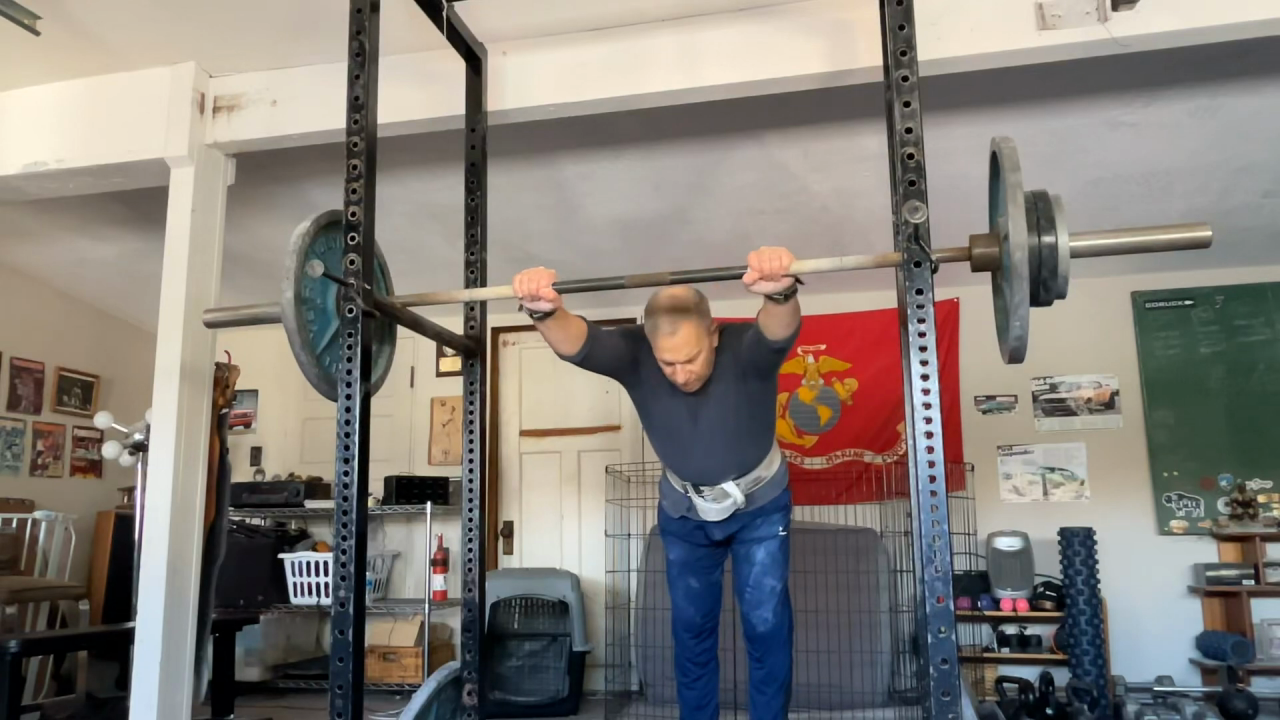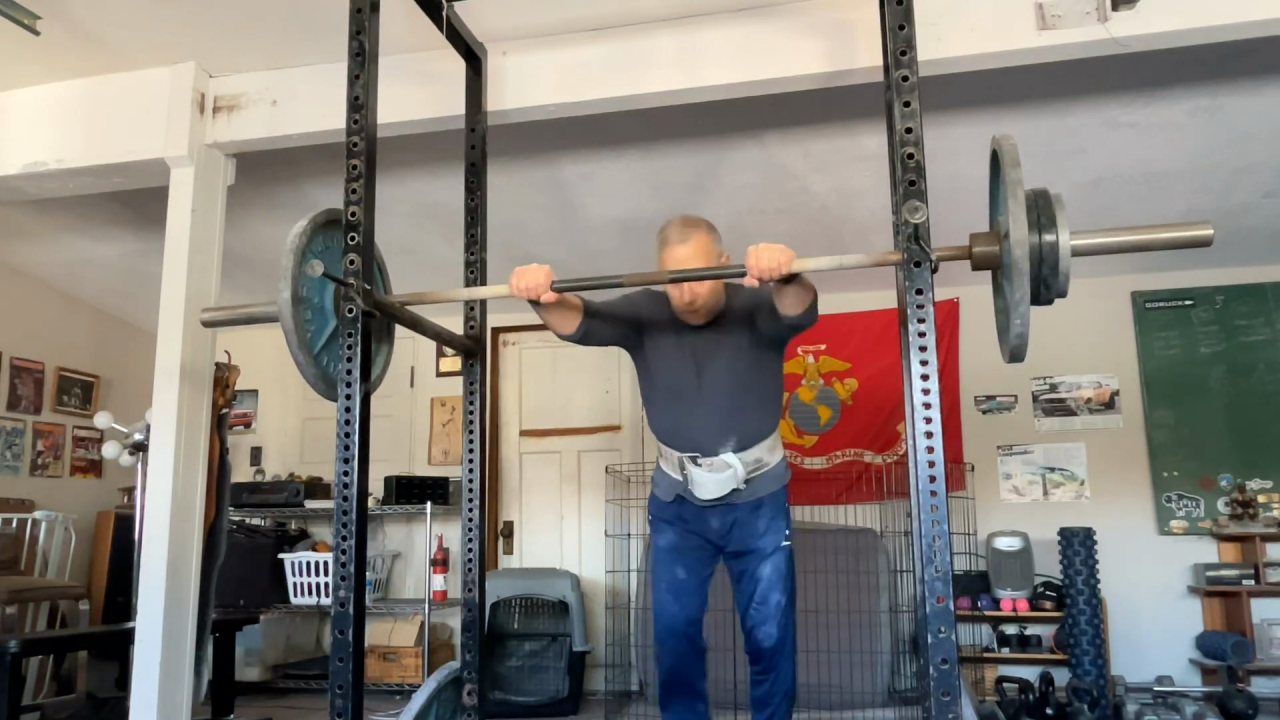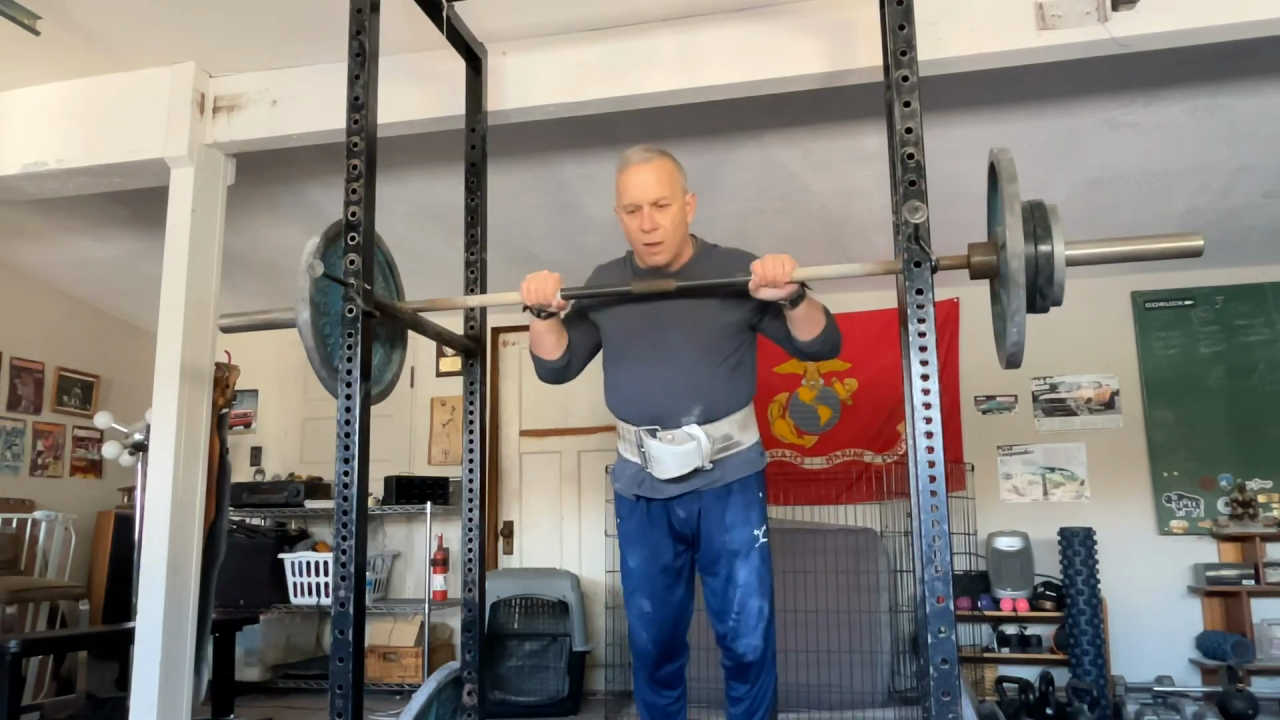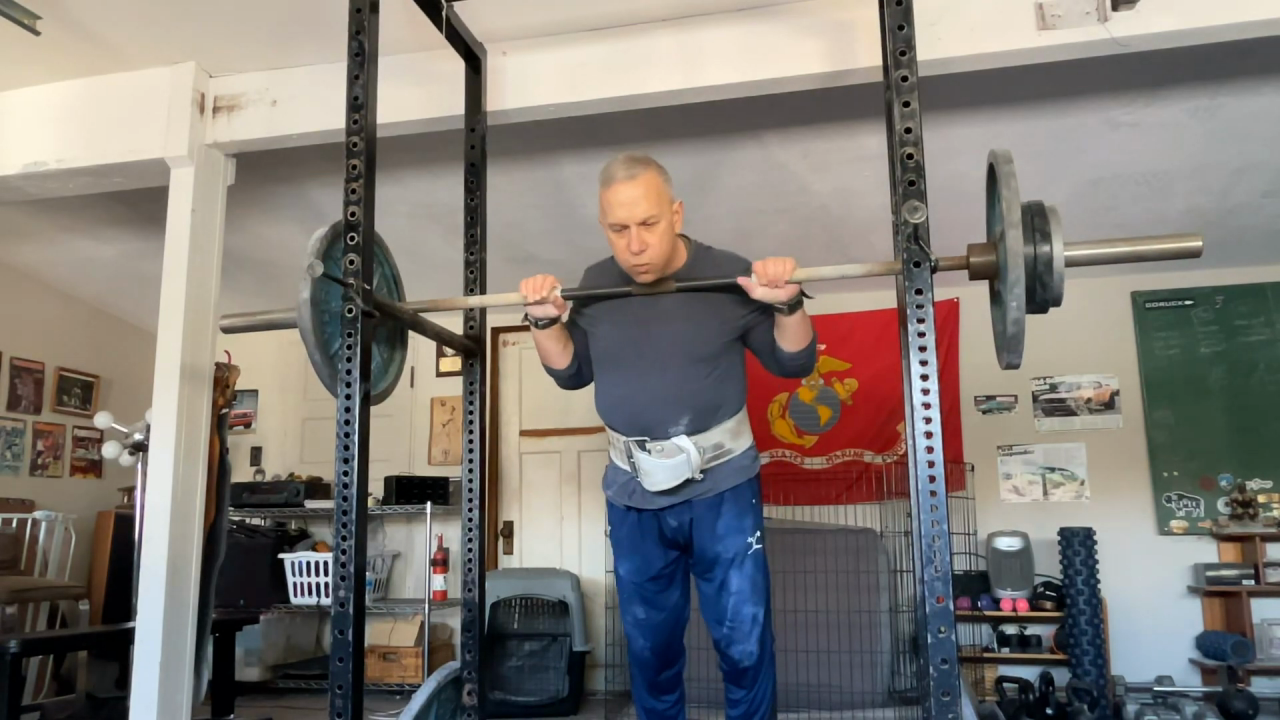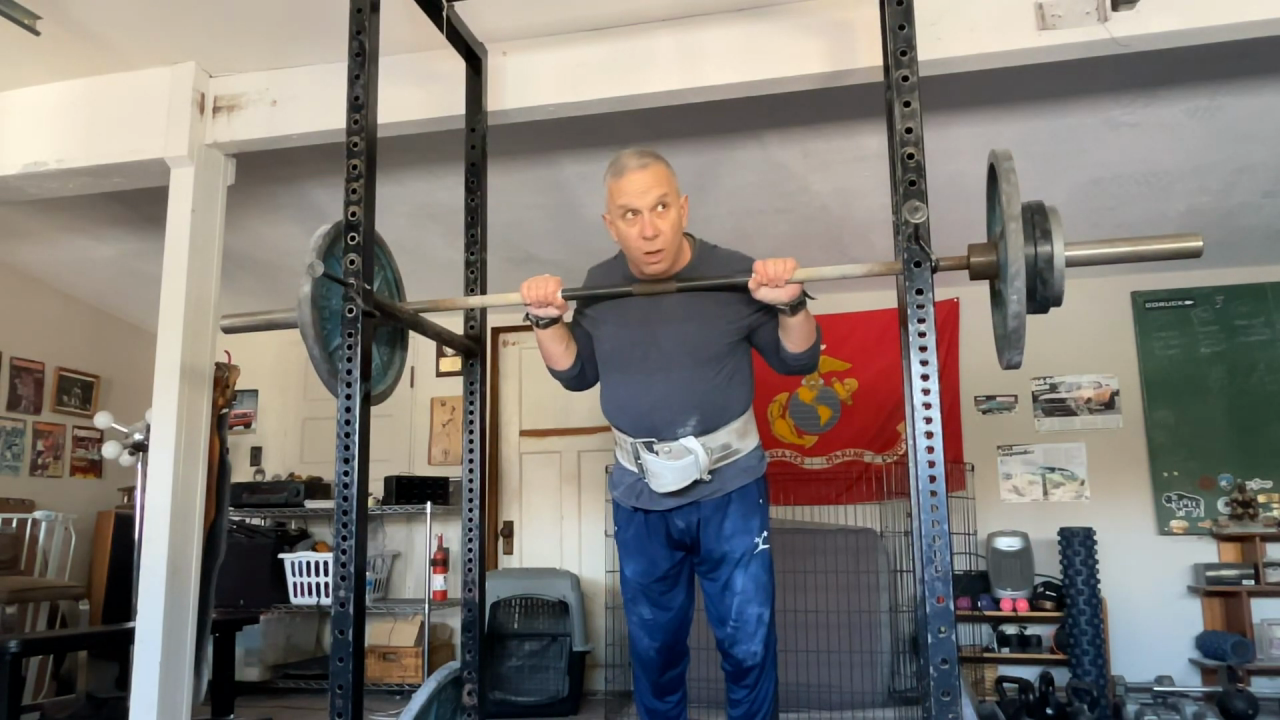
dt=1s
person 1, frame 1
left shoulder: (747, 349)
right shoulder: (634, 354)
left elbow: (781, 328)
right elbow: (576, 342)
left wrist: (779, 293)
right wrist: (544, 311)
left hip: (760, 504)
right hip: (684, 512)
left knee: (766, 621)
right knee: (691, 625)
person 1, frame 2
left shoulder: (757, 307)
right shoulder: (643, 313)
left elbow: (799, 312)
right elbow: (580, 322)
left wrist: (784, 278)
right wrist: (544, 299)
left hip: (756, 497)
right hip: (677, 501)
left knee: (768, 632)
right knee: (674, 630)
person 1, frame 3
left shoulder: (736, 272)
right shoulder: (605, 283)
left elbow: (822, 345)
right elbow: (556, 367)
left wrist: (791, 296)
right wrist: (544, 312)
left hip: (728, 479)
right hip: (641, 485)
left knee: (746, 636)
right knee: (653, 639)
person 1, frame 4
left shoulder: (730, 277)
right shoulder: (596, 285)
left elbow: (794, 362)
right elbow: (572, 373)
left wrist: (786, 304)
right wrist: (544, 320)
left hip: (721, 484)
right hip: (633, 492)
left knee: (743, 639)
right knee: (649, 643)
person 1, frame 5
left shoulder: (734, 274)
right shoulder: (600, 285)
left elbow: (798, 360)
right elbow: (577, 374)
left wrist: (790, 304)
right wrist: (546, 320)
left hip: (728, 486)
right hip: (639, 493)
left knee: (747, 641)
right knee: (652, 643)
